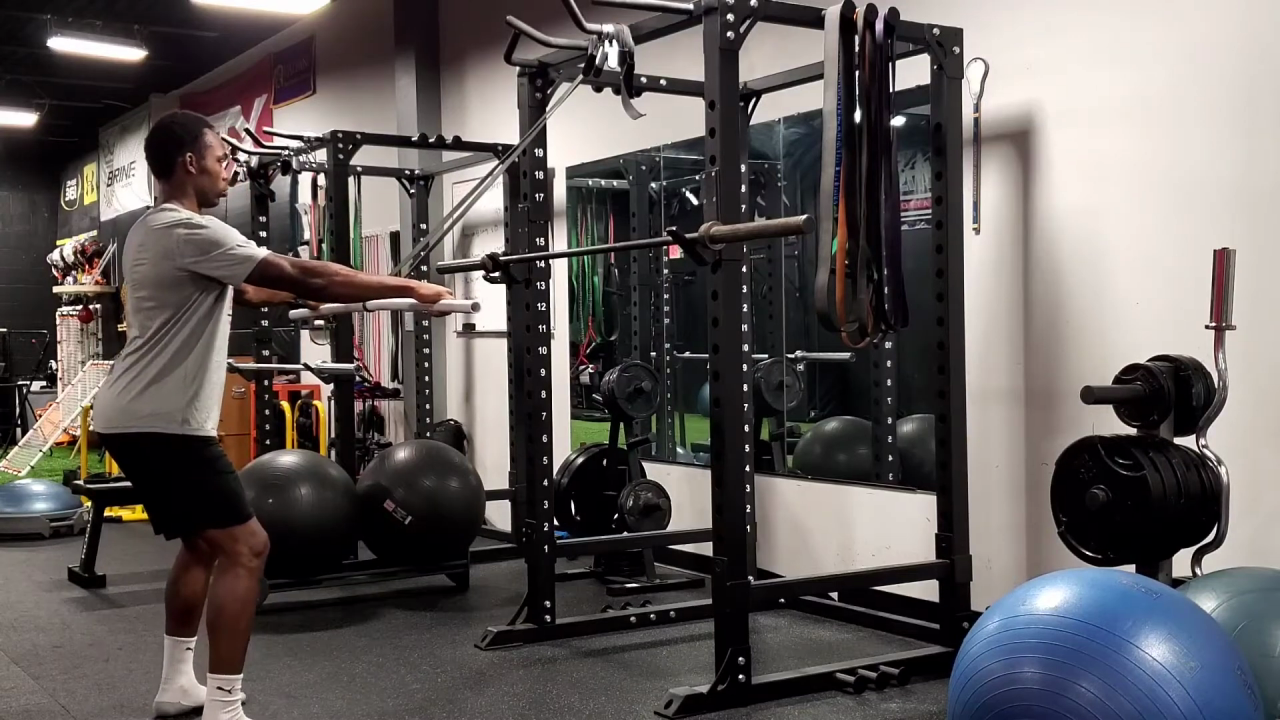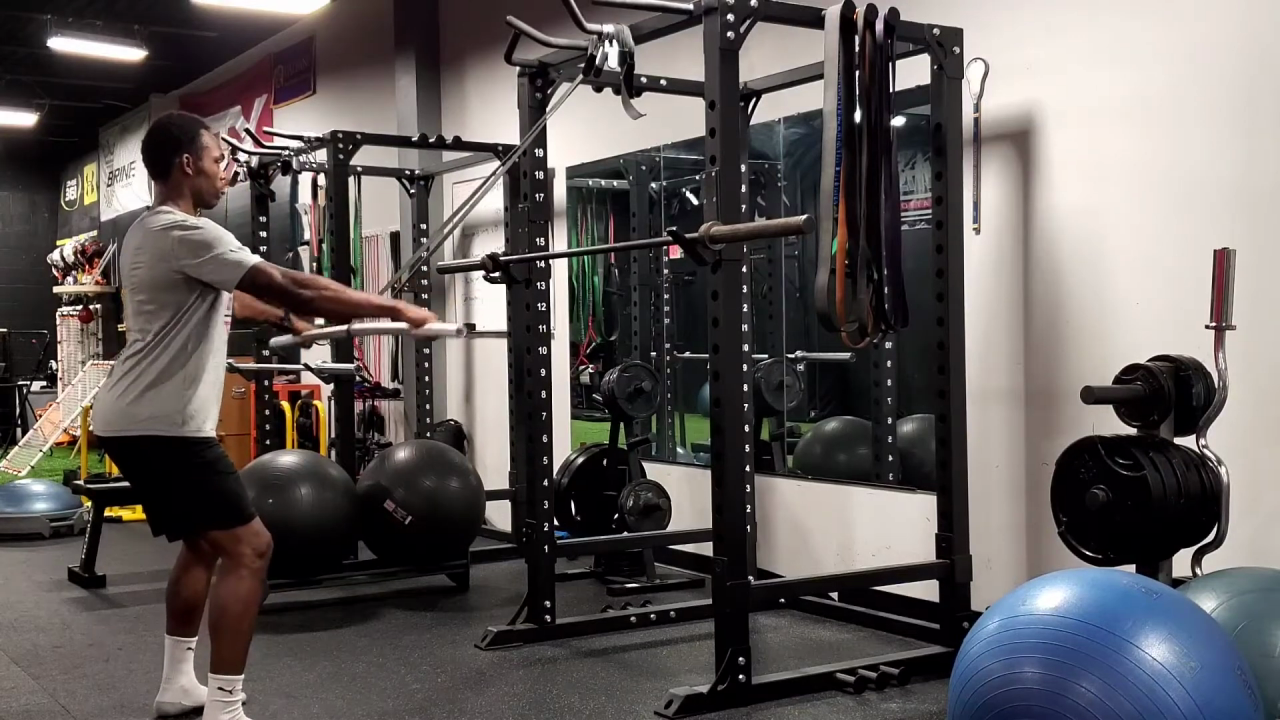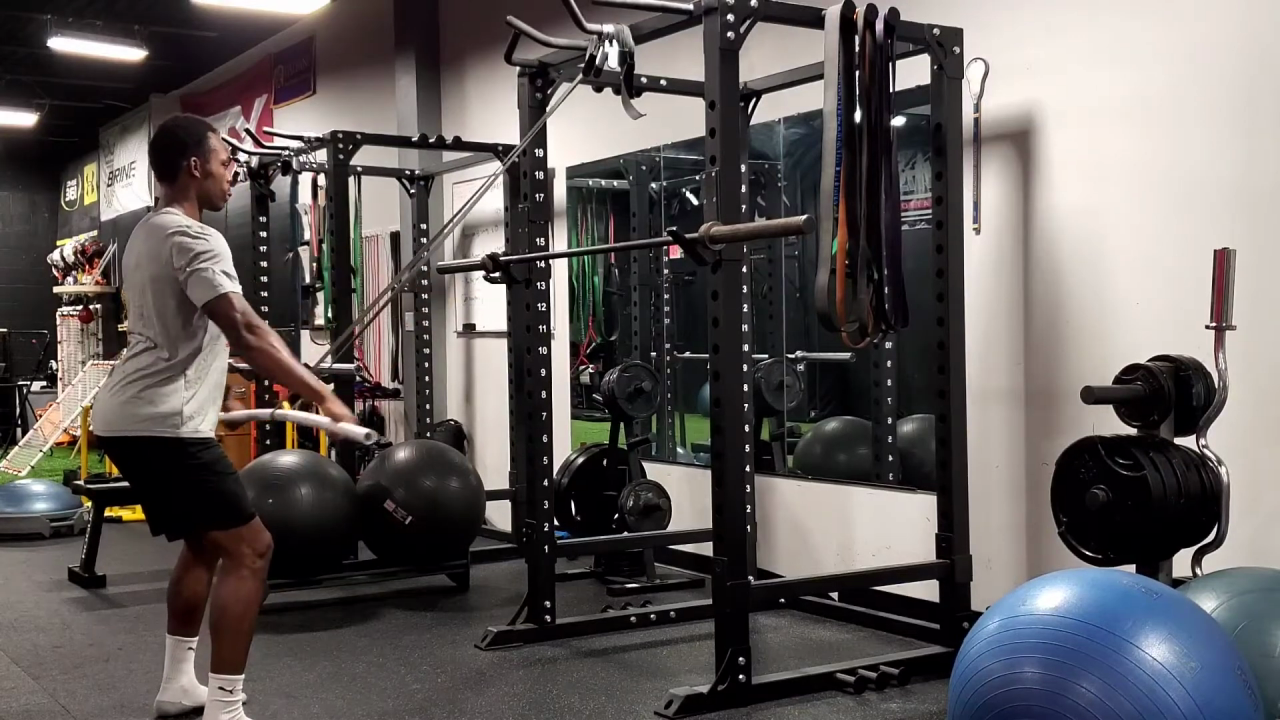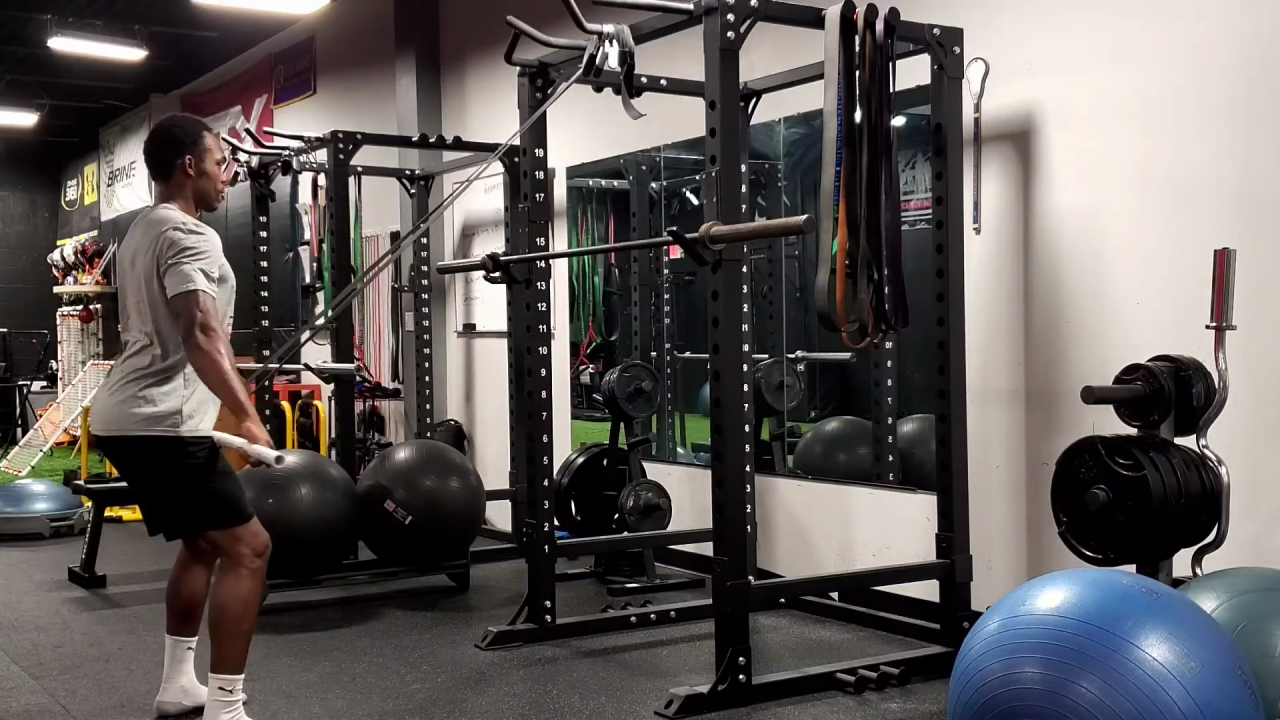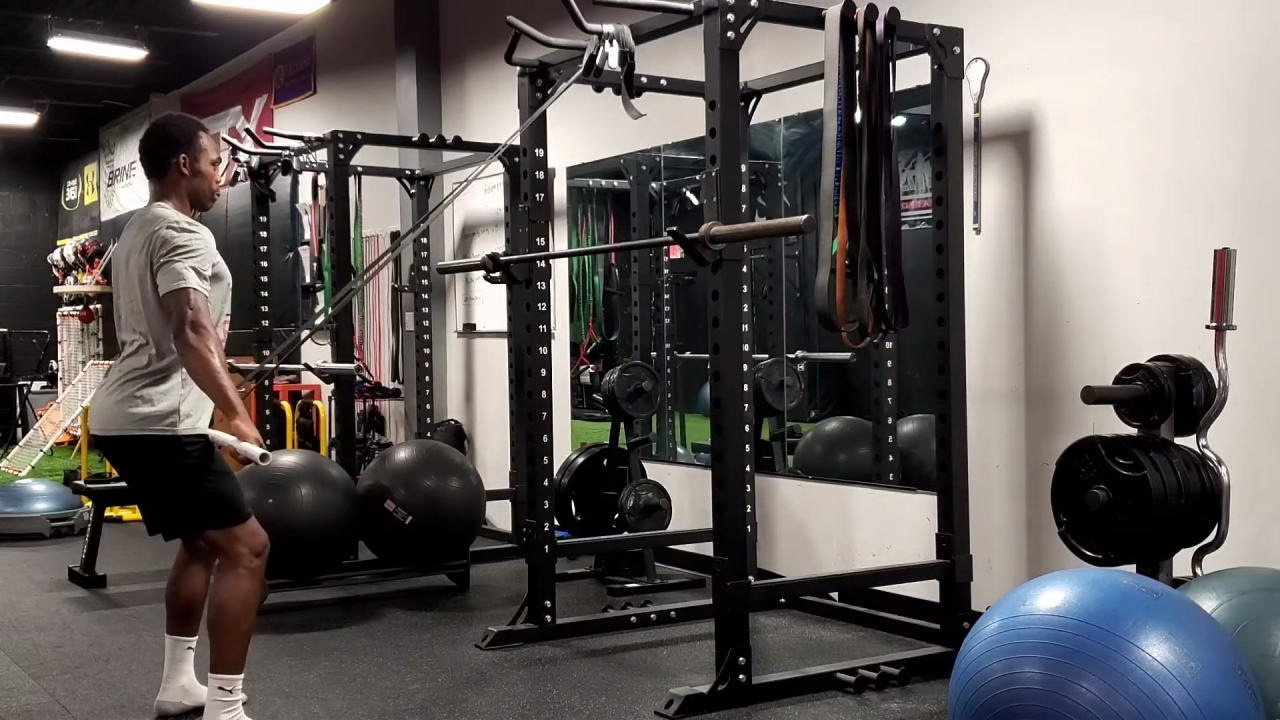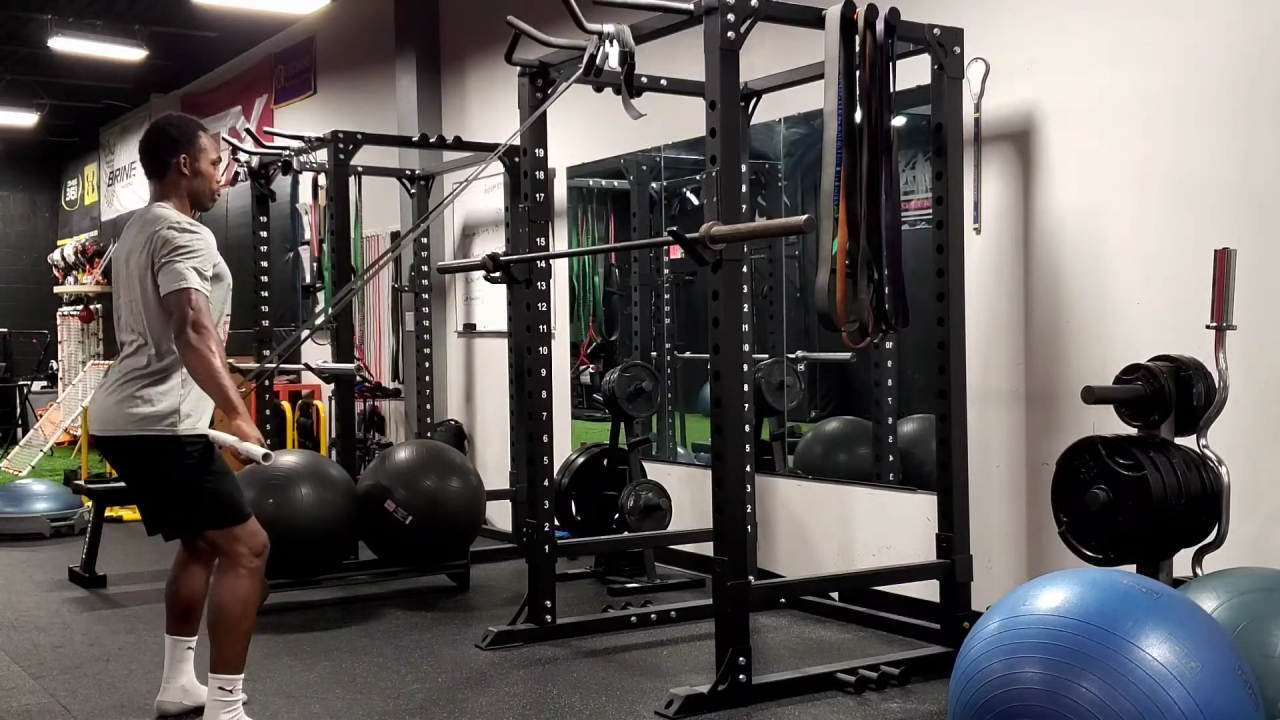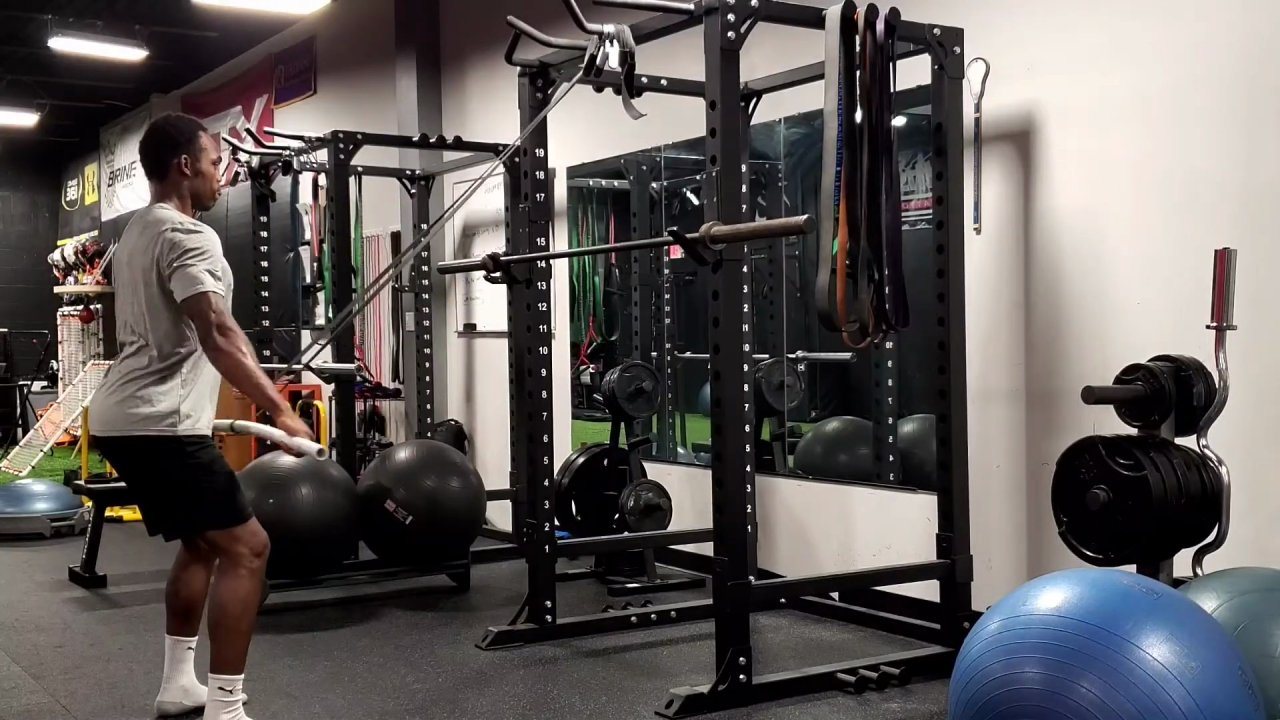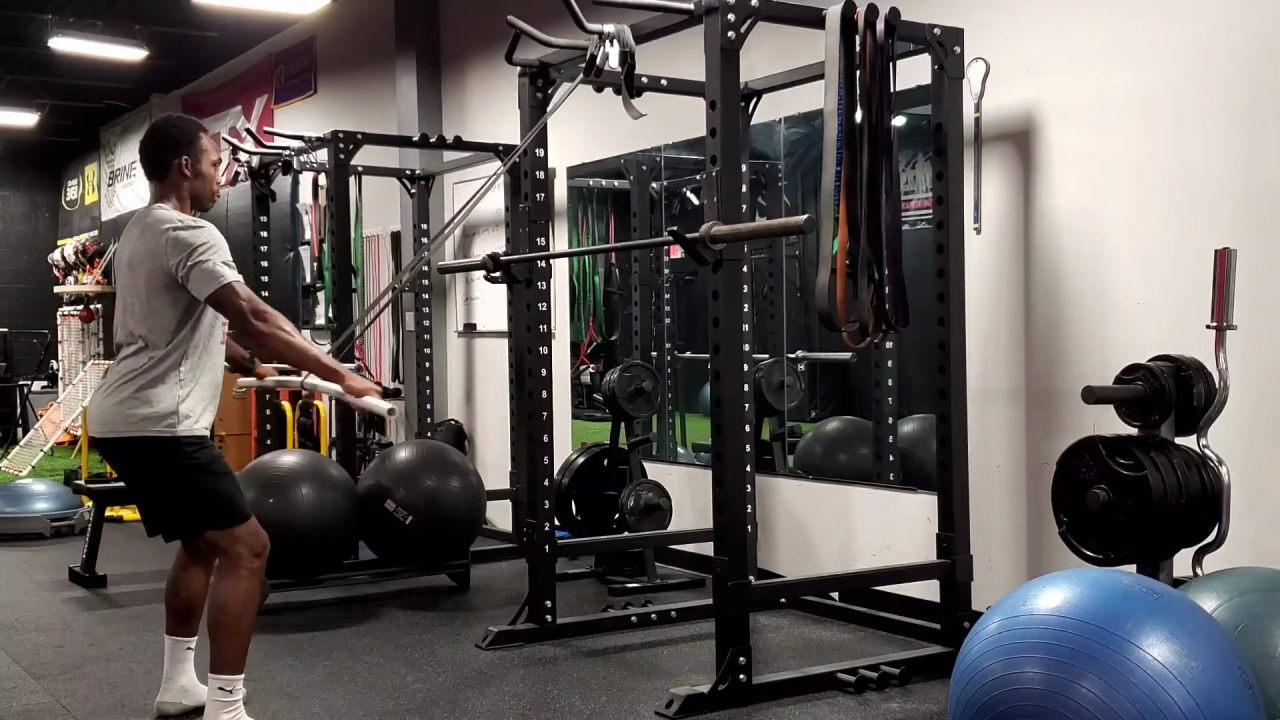
dt=0.4s
person 1, frame 1
left shoulder: (156, 230)
right shoulder: (188, 232)
left elbow: (237, 289)
right elbow: (303, 275)
left wrist: (301, 297)
right wrist: (410, 287)
left hip: (137, 417)
right hip: (161, 422)
left knee: (202, 543)
right knee: (244, 548)
person 1, frame 2
left shoulder: (149, 232)
right shoulder: (186, 234)
left elbow: (219, 303)
right elbow: (292, 286)
left wrist: (283, 317)
right wrist: (393, 309)
left hip: (133, 418)
right hip: (160, 423)
left knee: (203, 544)
right knee: (247, 548)
person 1, frame 3
left shoulder: (148, 233)
right shoulder: (191, 238)
right elbow: (244, 331)
right wrist: (321, 396)
left hip: (129, 416)
right hip: (159, 423)
left knee: (205, 544)
right knee: (248, 547)
person 1, frame 4
left shoulder: (142, 232)
right shoulder: (187, 235)
right elbow: (201, 333)
right wrist: (247, 416)
left hip: (126, 415)
right hip: (159, 422)
left knee: (203, 542)
right knee: (247, 548)
person 1, frame 5
left shoulder: (137, 231)
right shoulder: (181, 234)
right elbow: (191, 330)
right wrist: (235, 414)
left hip: (125, 415)
right hip: (156, 421)
left knee: (201, 542)
right knee: (245, 548)
person 1, frame 6
left shoulder: (138, 231)
right shoulder: (182, 234)
right elbow: (193, 330)
right wrist: (237, 414)
left hip: (125, 415)
right hip: (156, 422)
left knee: (202, 542)
right knee: (245, 548)
person 1, frame 7
left shoulder: (140, 232)
right shoulder: (186, 236)
right elbow: (217, 334)
right wrist: (280, 411)
left hip: (125, 416)
right hip: (158, 423)
left knee: (202, 542)
right knee: (246, 548)
person 1, frame 8
left shoulder: (141, 232)
right shoulder: (186, 234)
right elbow: (252, 317)
left wrist: (244, 362)
right wrist: (341, 375)
left hip: (125, 418)
right hip: (158, 424)
left knee: (203, 543)
right knee: (245, 547)
